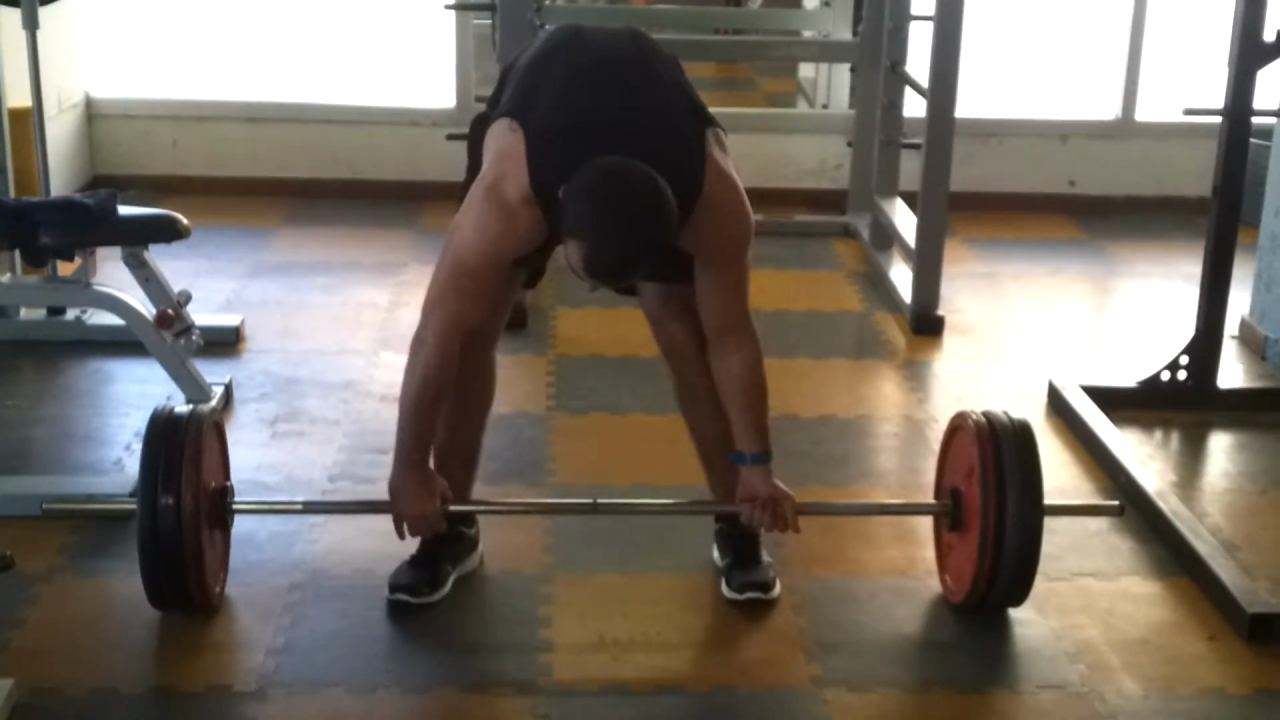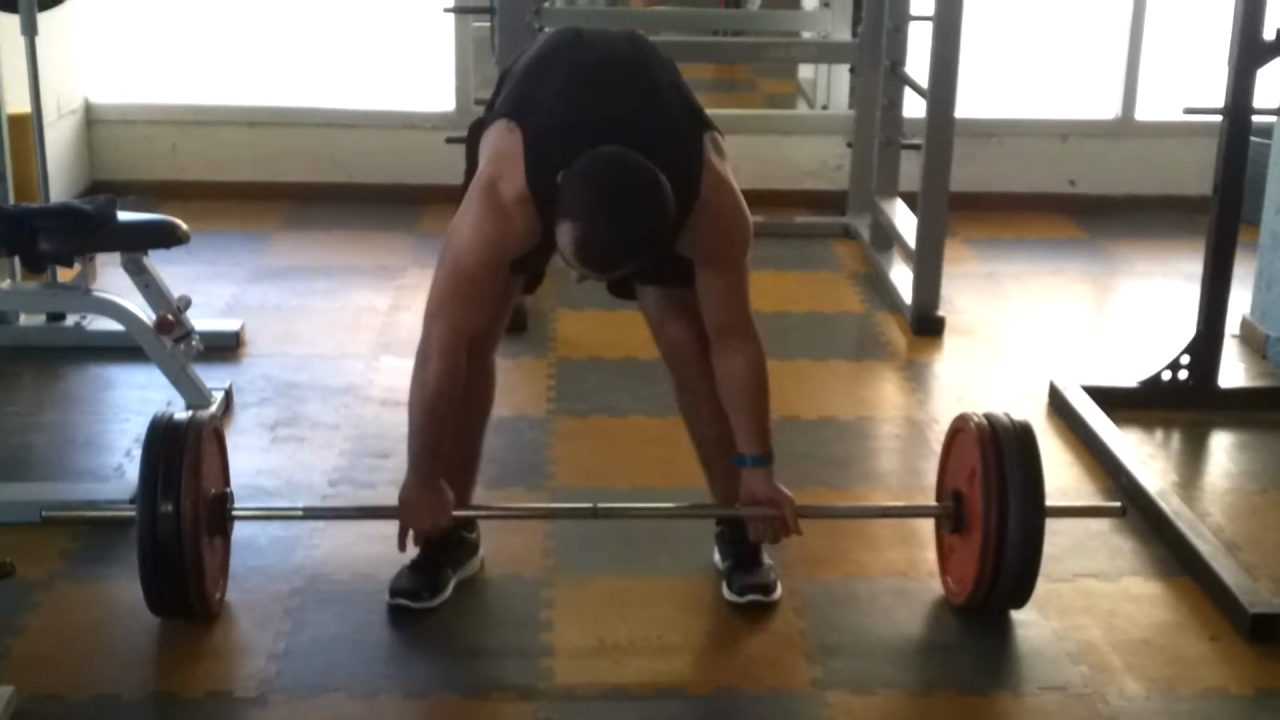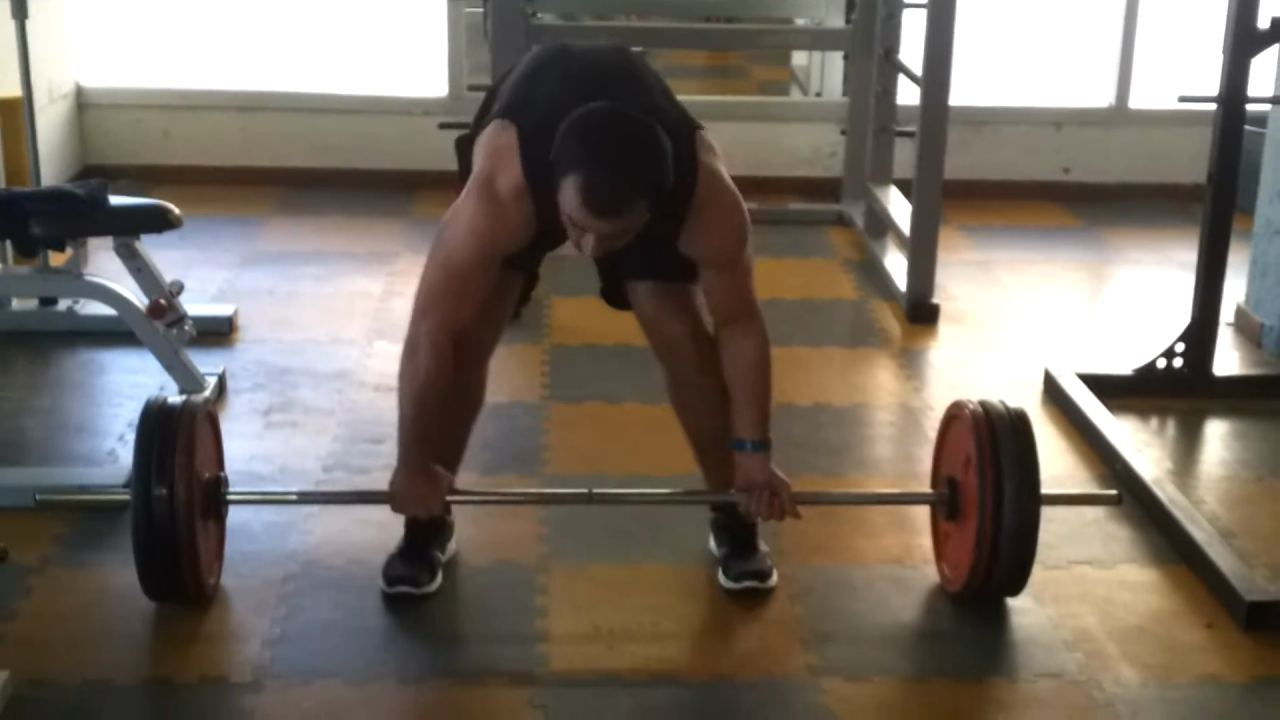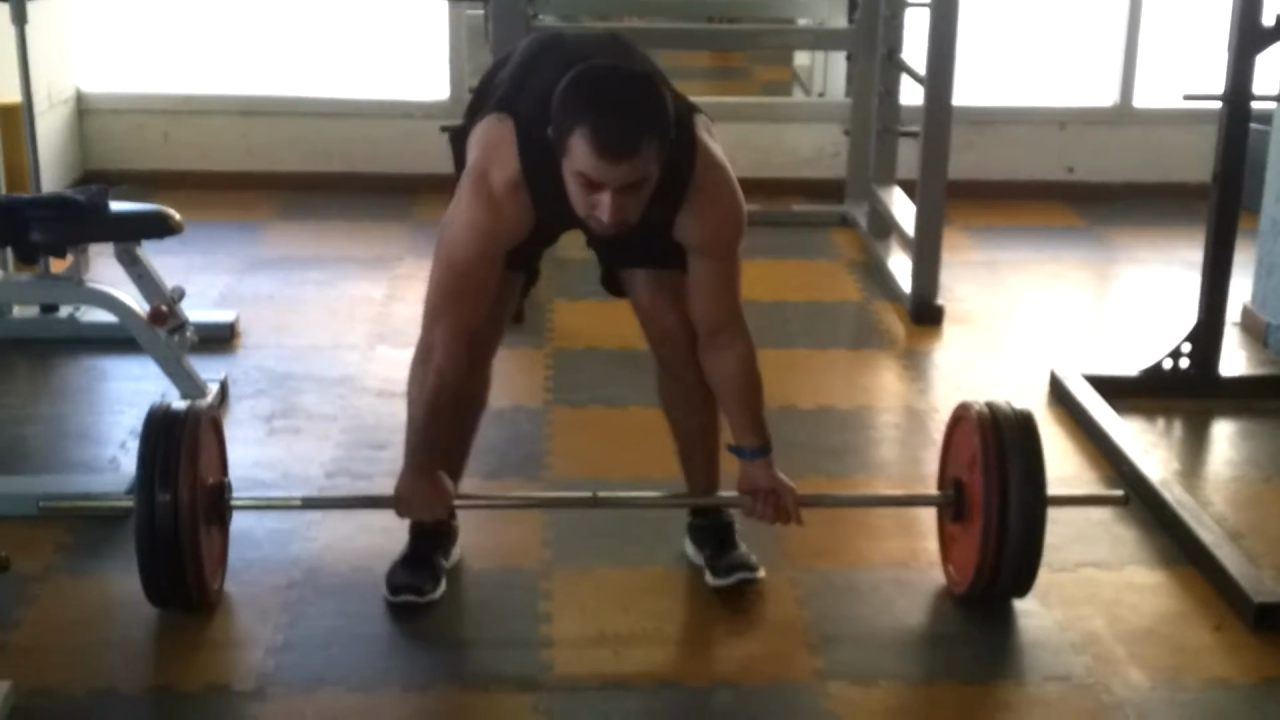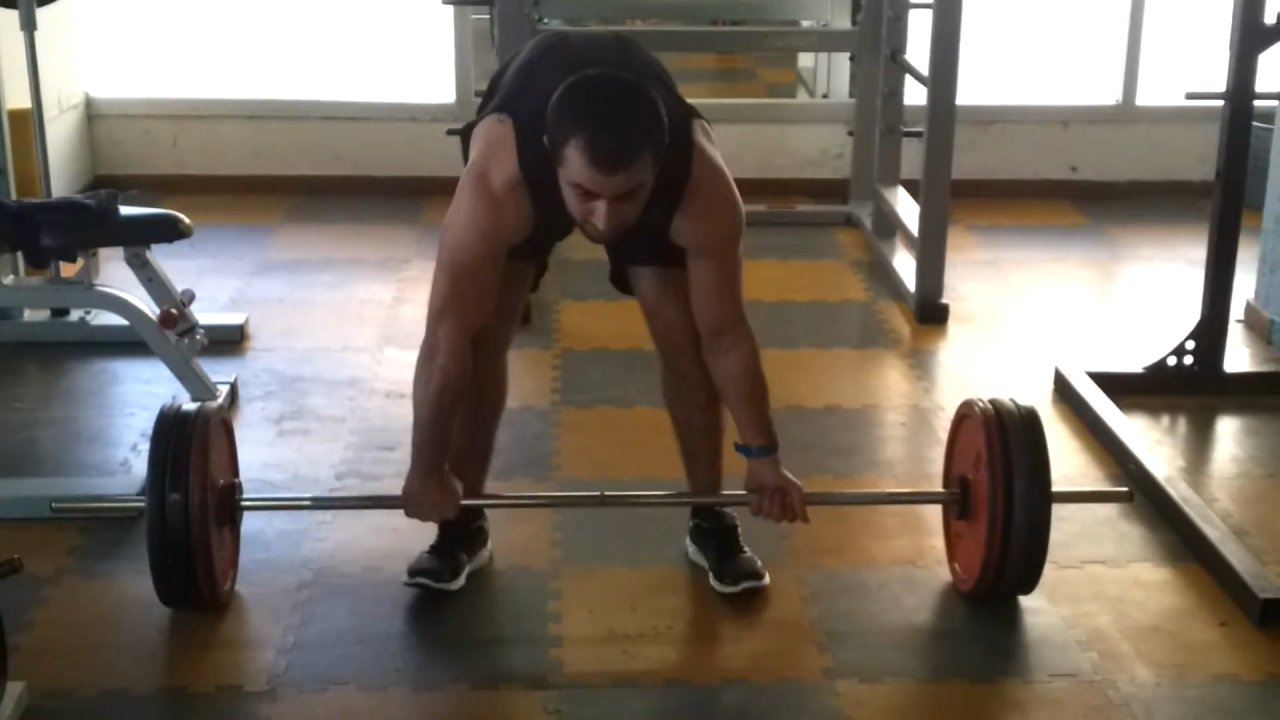
dt=0.4s
person 1, frame 1
left shoulder: (715, 202)
right shoulder: (507, 198)
left elbow: (730, 336)
right elbow: (439, 334)
left wrist: (755, 466)
right wrist: (410, 470)
left knee: (686, 334)
right knee: (473, 328)
left ankle: (735, 526)
right ankle: (452, 529)
person 1, frame 2
left shoulder: (712, 204)
right shoulder: (503, 197)
left elbow: (732, 338)
right elbow: (444, 341)
left wrist: (757, 470)
right wrist: (423, 481)
left knee: (687, 338)
right knee: (473, 335)
left ankle: (735, 527)
right ankle: (452, 534)
person 1, frame 3
left shoulder: (708, 199)
right shoulder: (500, 191)
left elbow: (738, 324)
right elbow: (432, 333)
left wrist: (754, 454)
right wrist: (413, 467)
right hip: (524, 147)
left knee: (683, 338)
right knee: (467, 338)
left ankle: (730, 514)
right ankle: (430, 520)
person 1, frame 4
left shoulder: (706, 181)
right shoulder: (496, 180)
left elbow: (720, 333)
right elbow: (445, 336)
left wrist: (756, 459)
right wrist: (419, 471)
right hip: (516, 120)
left knee: (677, 333)
right knee: (474, 334)
left ankle: (708, 516)
right ankle: (436, 526)
person 1, frame 5
left shoulder: (704, 187)
right shoulder: (496, 181)
left elbow: (723, 334)
right elbow: (448, 336)
left wrist: (763, 457)
right wrist: (425, 472)
left knee: (681, 332)
right knee: (484, 333)
left ankle: (709, 518)
right ankle: (464, 525)
